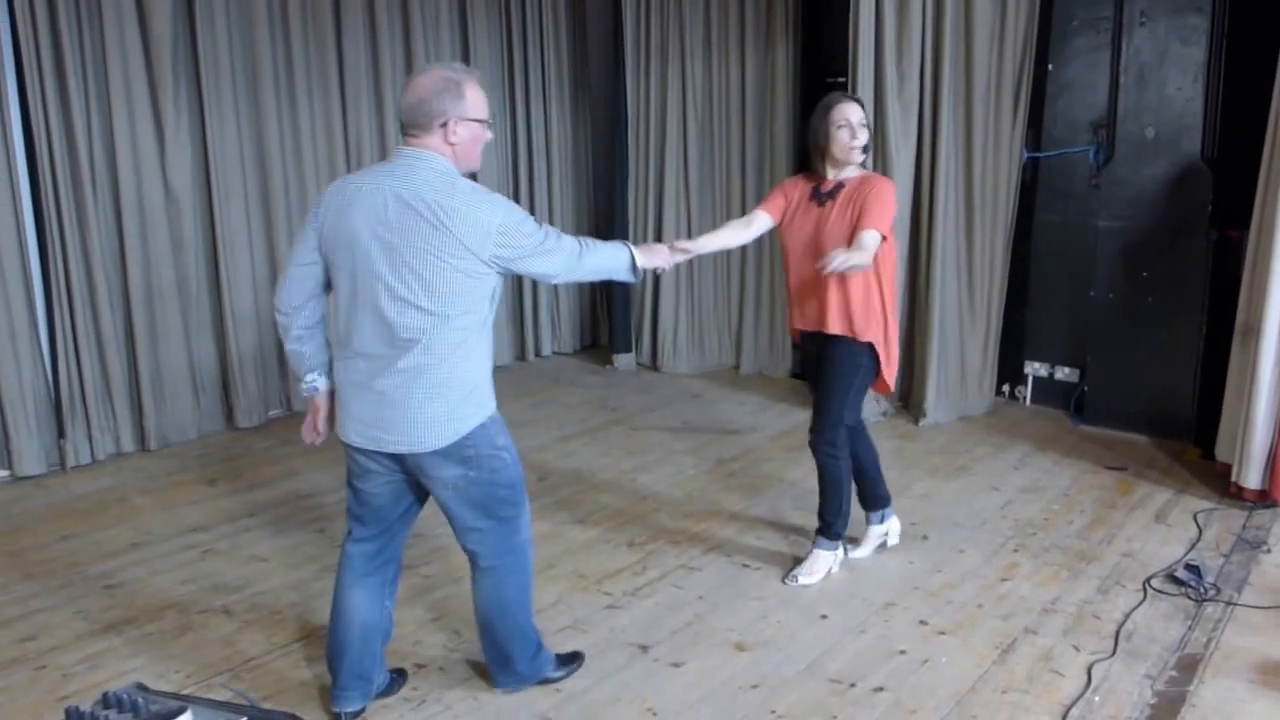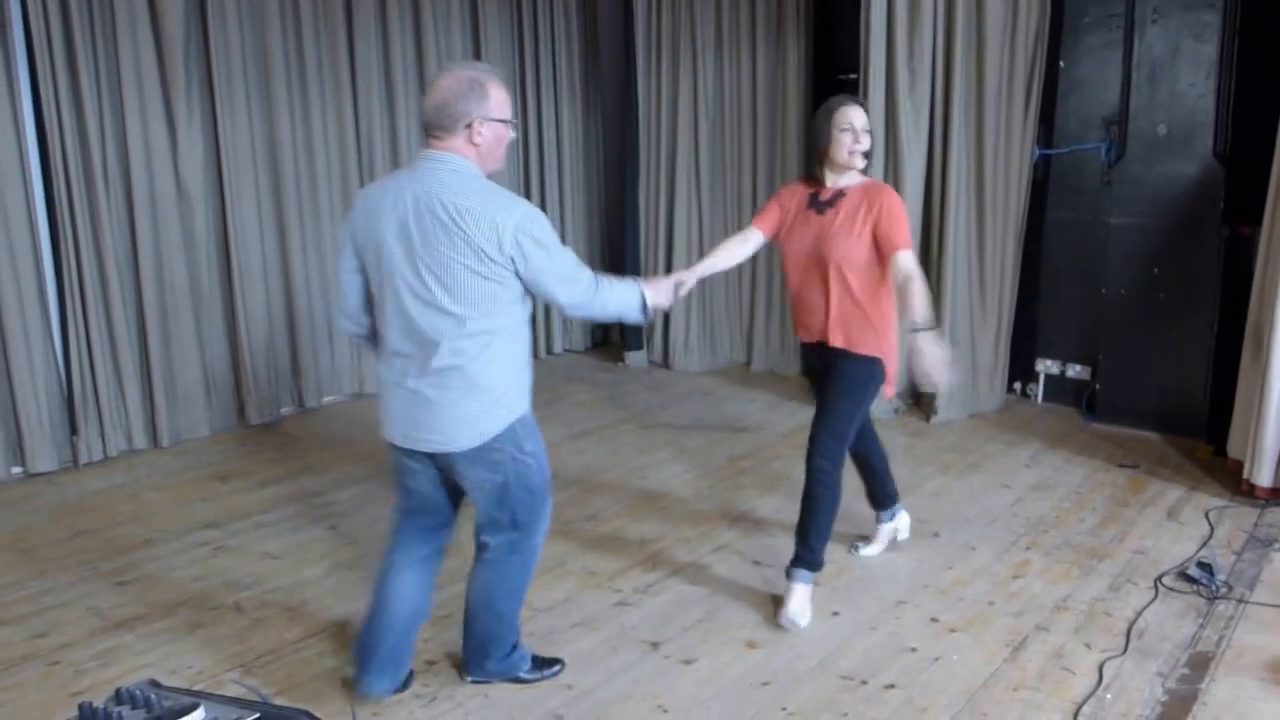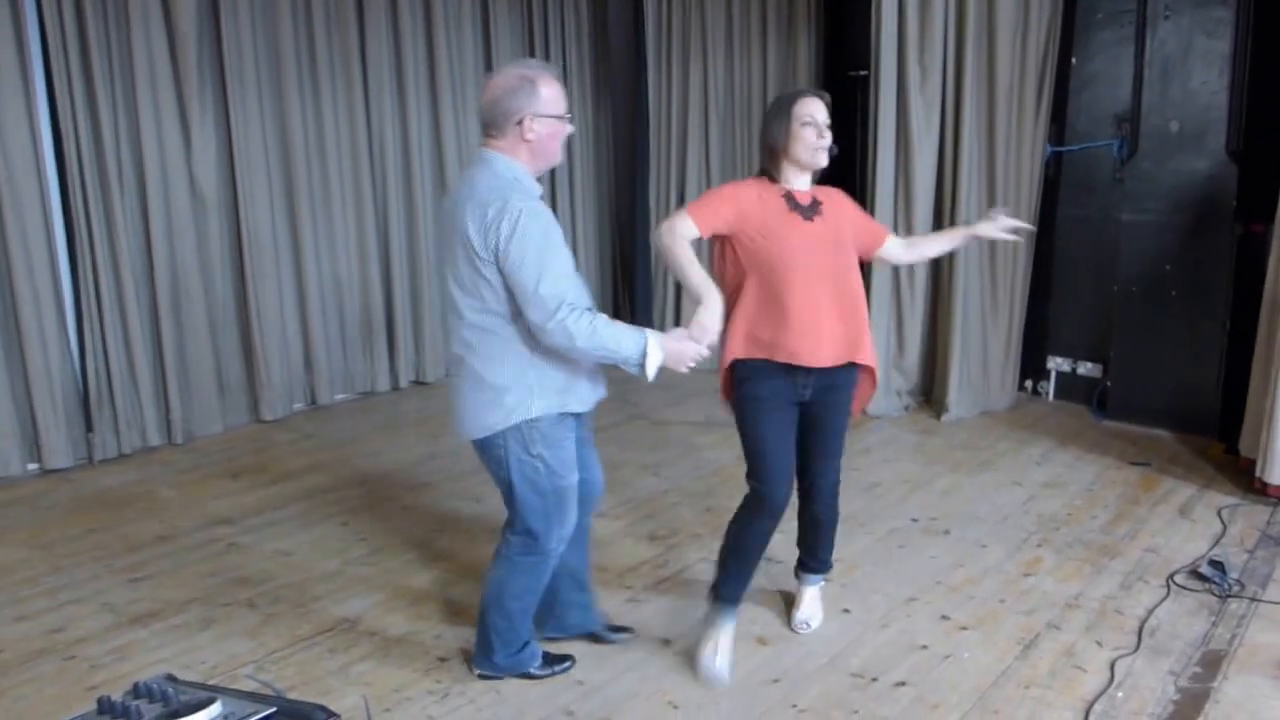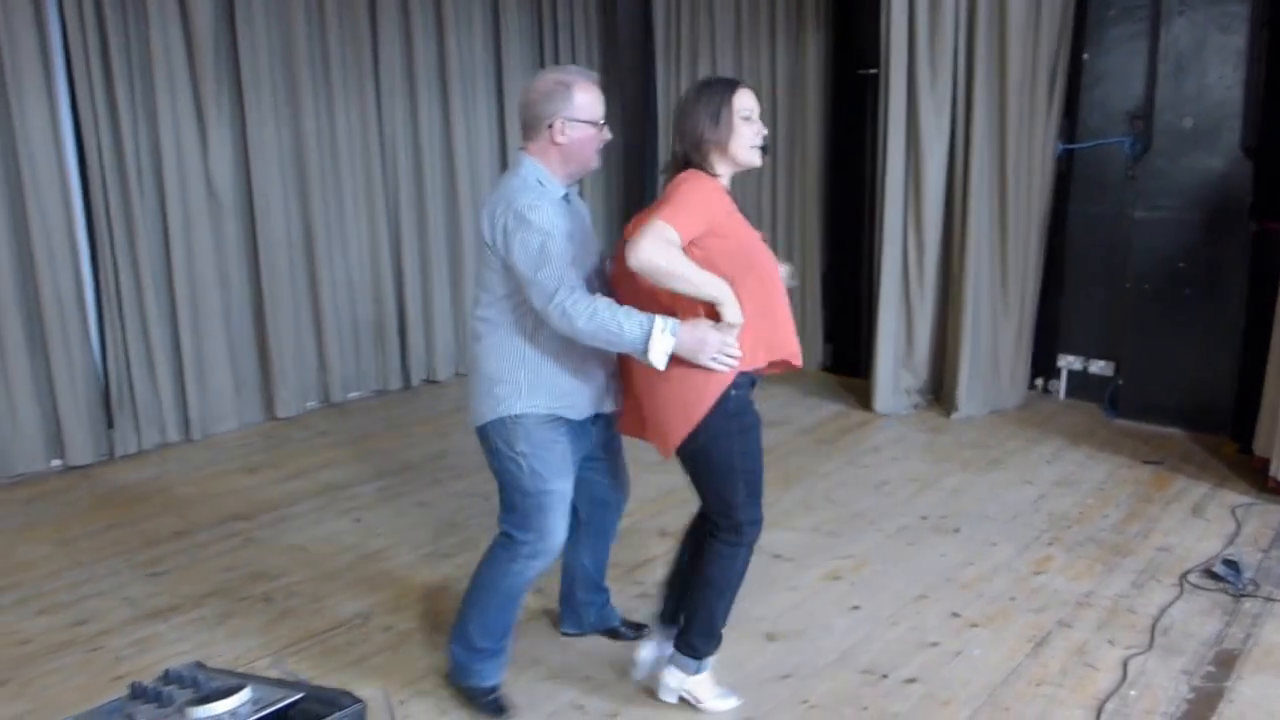
dt=0.4s
person 1, frame 1
left shoulder: (338, 198)
right shoulder: (476, 211)
left elbow: (294, 304)
right elbow: (563, 255)
left wrist: (318, 382)
right wrist: (635, 256)
left hip: (365, 417)
right hip: (452, 419)
left knee: (369, 545)
right knee: (501, 535)
right ankle: (521, 660)
person 1, frame 2
left shoulder: (371, 203)
right shoulder: (503, 213)
left elbow: (356, 316)
right elbow: (578, 293)
right wrist: (645, 296)
left hip: (408, 412)
right hip: (485, 412)
left knee: (420, 530)
right knee: (516, 529)
left ankle: (381, 664)
right ankle: (491, 656)
person 1, frame 3
left shoulder: (483, 188)
right shoulder: (516, 207)
right elbow: (559, 323)
left wrist: (580, 301)
right wrist: (655, 348)
left hip: (542, 393)
right hip: (519, 403)
left knee: (578, 499)
right knee: (544, 526)
left ankle: (567, 614)
right ankle: (503, 650)
person 1, frame 4
left shoulder: (560, 196)
right shoulder: (525, 205)
left elbow: (595, 278)
right elbow: (568, 308)
right wrist: (672, 335)
left hip: (580, 396)
right hip: (528, 404)
left knee: (602, 503)
right knee: (535, 535)
left ankle: (585, 610)
right ankle: (473, 662)
person 2, frame 1
left shoulder: (876, 189)
right shoulder: (795, 190)
left elbow: (864, 251)
right elbow: (748, 226)
left wrist: (842, 259)
right wrist: (690, 246)
left hip: (858, 333)
right hip: (814, 332)
left knee: (827, 437)
right knee: (846, 427)
left ankle: (829, 545)
right ankle: (882, 519)
person 2, frame 2
left shoulder: (881, 201)
right shoulder: (792, 198)
left elbow: (905, 272)
right elbow: (746, 241)
left wrist: (923, 331)
right wrist: (694, 273)
left hip: (861, 348)
right hip: (819, 345)
left knee: (822, 457)
right knee: (854, 433)
left ankle: (802, 578)
right ankle: (893, 516)
person 2, frame 3
left shoulder: (840, 205)
right shoulder: (747, 197)
left elbow: (899, 249)
right elbow: (672, 231)
left wrist: (970, 231)
right wrist: (707, 291)
left hip: (831, 368)
right hip: (765, 371)
left knee: (820, 487)
right knee: (770, 494)
left ankle: (811, 581)
right ankle: (721, 614)
person 2, frame 4
left shoulder: (704, 196)
right shoulder: (698, 191)
right elbow: (643, 253)
left wrist: (751, 277)
right wrist: (721, 291)
left hip: (705, 386)
right hip: (708, 389)
left knee: (721, 512)
right knee: (740, 523)
left ankle: (663, 641)
right ankle: (688, 667)
